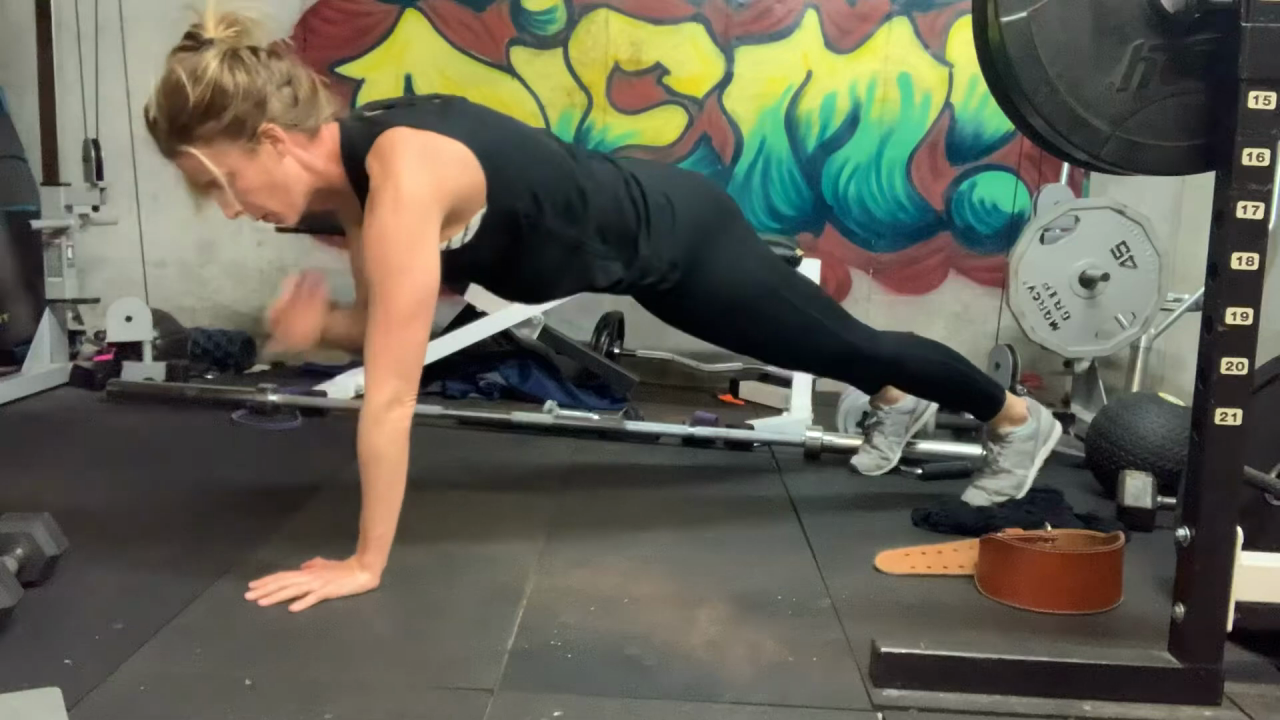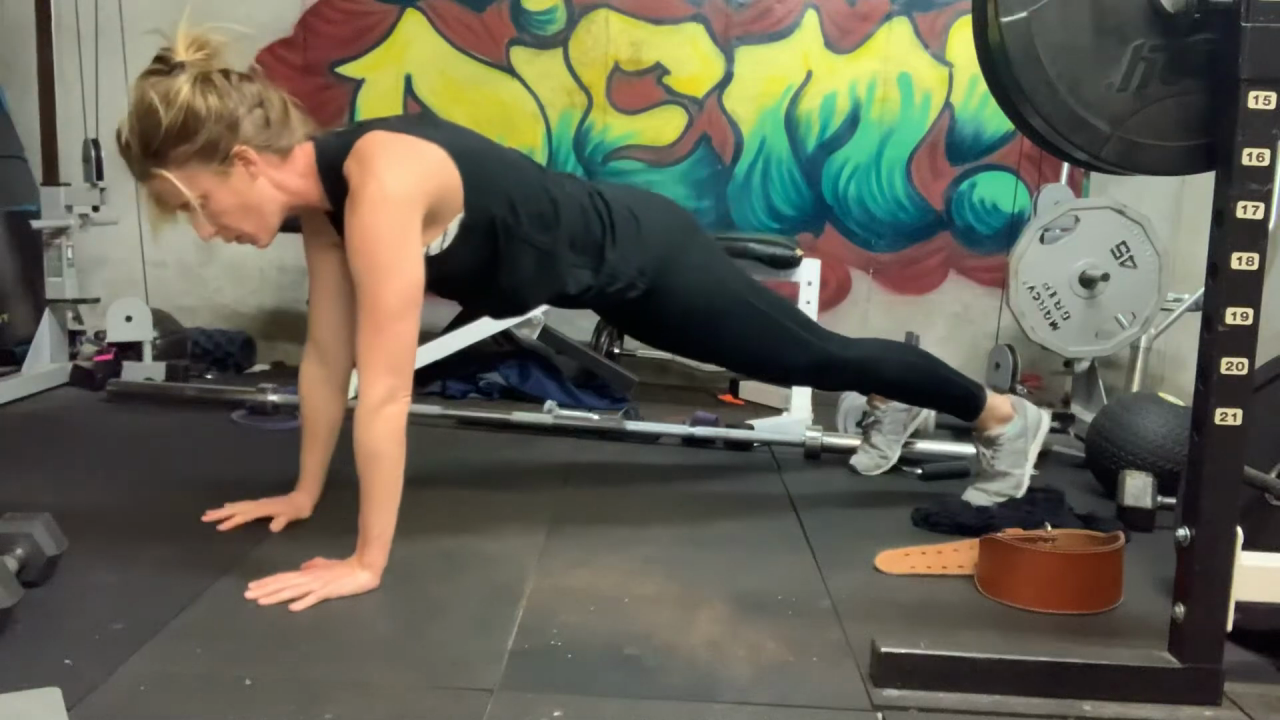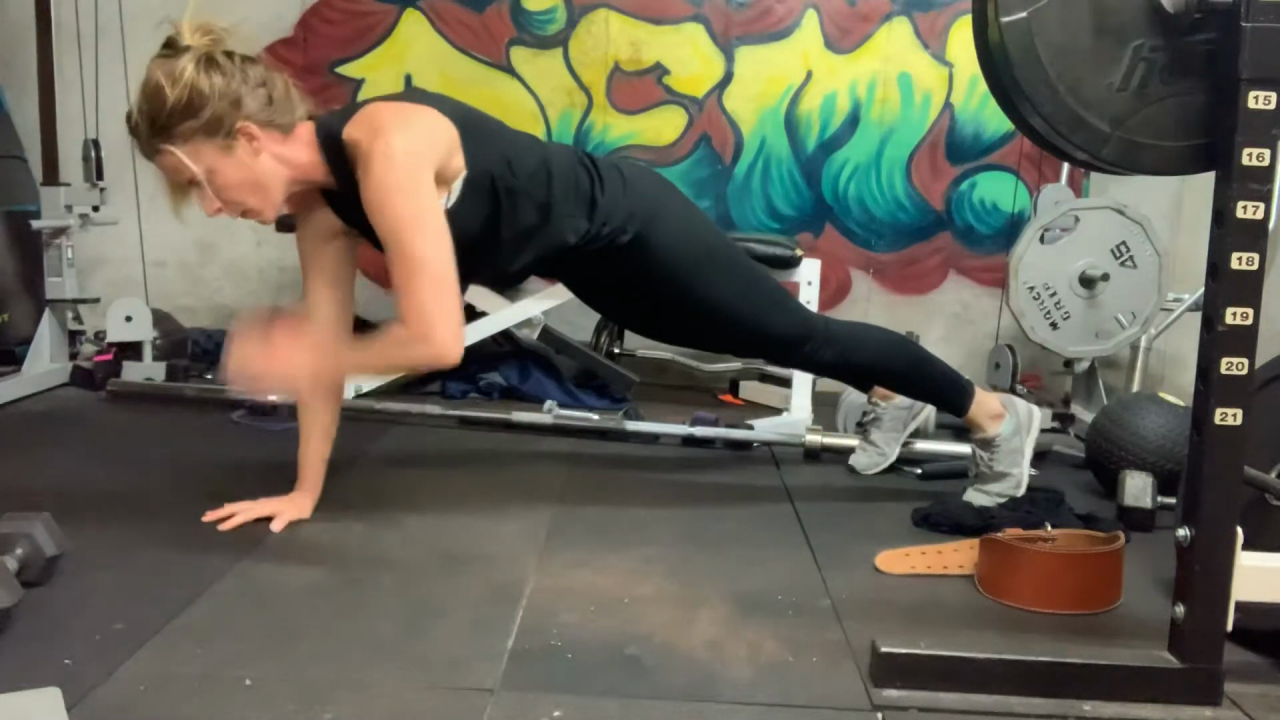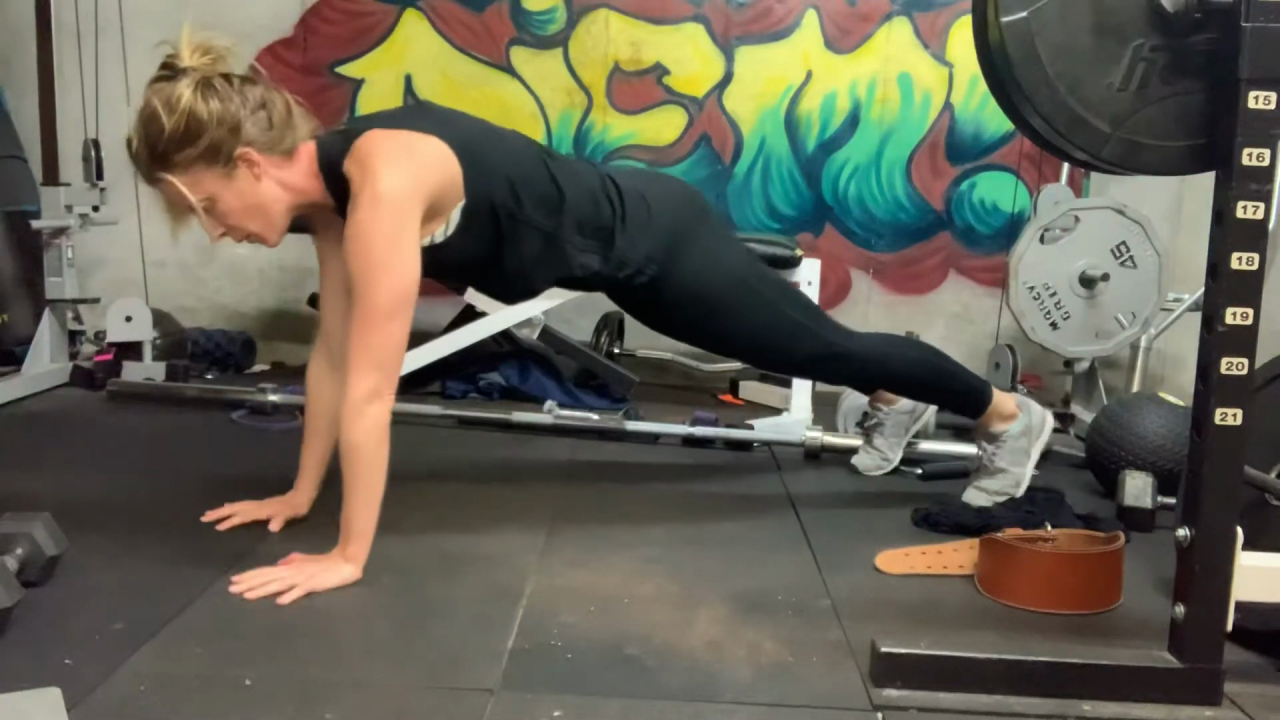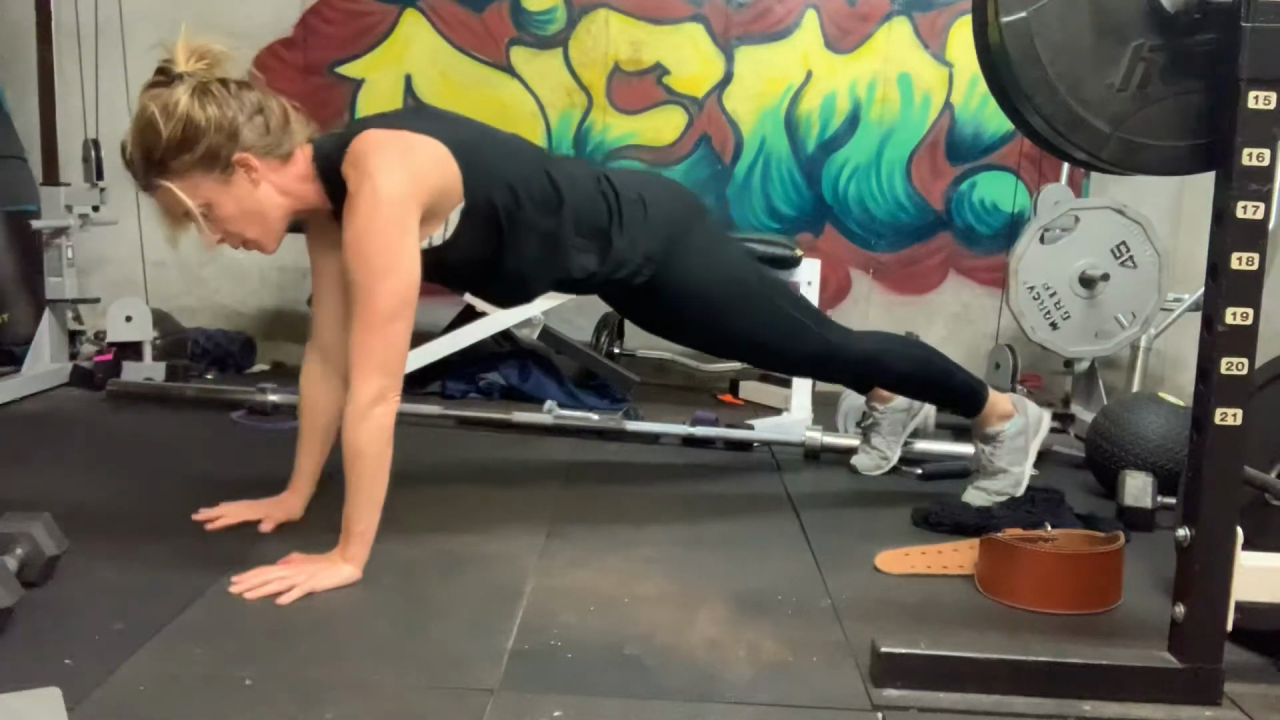
dt=1s
person 1, frame 1
left shoulder: (402, 173)
right shoulder: (350, 153)
left elbow: (390, 392)
right elbow: (389, 321)
left wrist: (366, 564)
right wrist: (328, 317)
left hip: (677, 234)
right hip: (634, 223)
left knee: (838, 345)
right knee: (816, 347)
left ankle: (1020, 422)
right ankle: (897, 404)
person 1, frame 2
left shoulder: (380, 180)
right shoulder: (320, 188)
left elbow: (385, 391)
right elbow: (326, 355)
left wrist: (368, 562)
right wrist: (305, 493)
left hip: (642, 255)
right hip: (602, 264)
left knee: (812, 356)
right knee: (794, 357)
left ankle: (1004, 418)
right ankle: (896, 407)
person 1, frame 3
left shoulder: (384, 146)
right shoulder: (316, 187)
left elbow: (437, 337)
right elbow: (327, 334)
left wrist: (303, 367)
right wrist: (303, 487)
left hip: (628, 224)
right hip: (585, 257)
left knee: (794, 332)
right knee: (763, 342)
left ankle: (997, 417)
right ankle: (893, 401)
person 1, frame 4
left shoulder: (381, 178)
right shoulder: (330, 182)
left elbow: (371, 389)
right elbow: (335, 348)
left wrist: (348, 557)
right wrist: (299, 489)
left hip: (653, 239)
right hip: (617, 242)
left knee: (820, 348)
right knee: (803, 347)
left ankle: (1010, 417)
right ankle: (895, 406)
person 1, frame 5
left shoulder: (378, 180)
right shoulder: (323, 187)
left elbow: (374, 392)
right elbow: (329, 356)
left wrist: (348, 557)
right wrist: (295, 496)
left hip: (649, 238)
right hip: (610, 251)
left knee: (816, 344)
right knee: (796, 349)
left ankle: (1006, 416)
right ankle: (892, 401)
